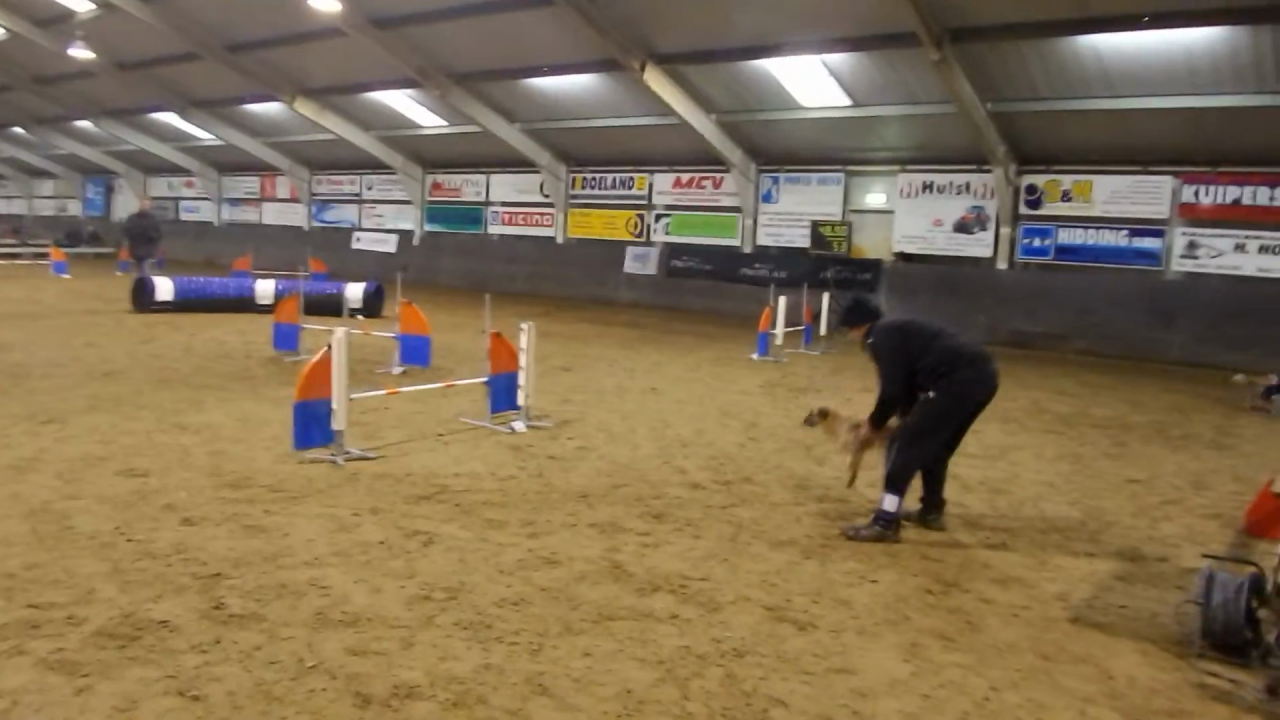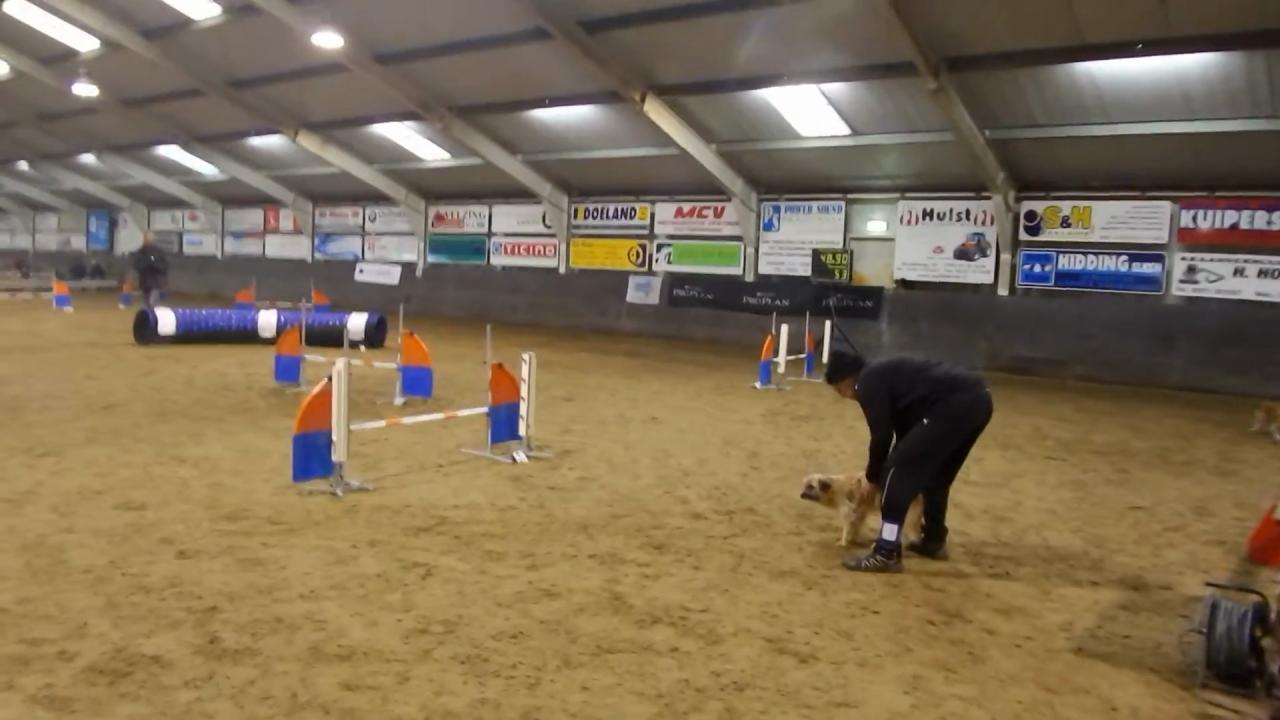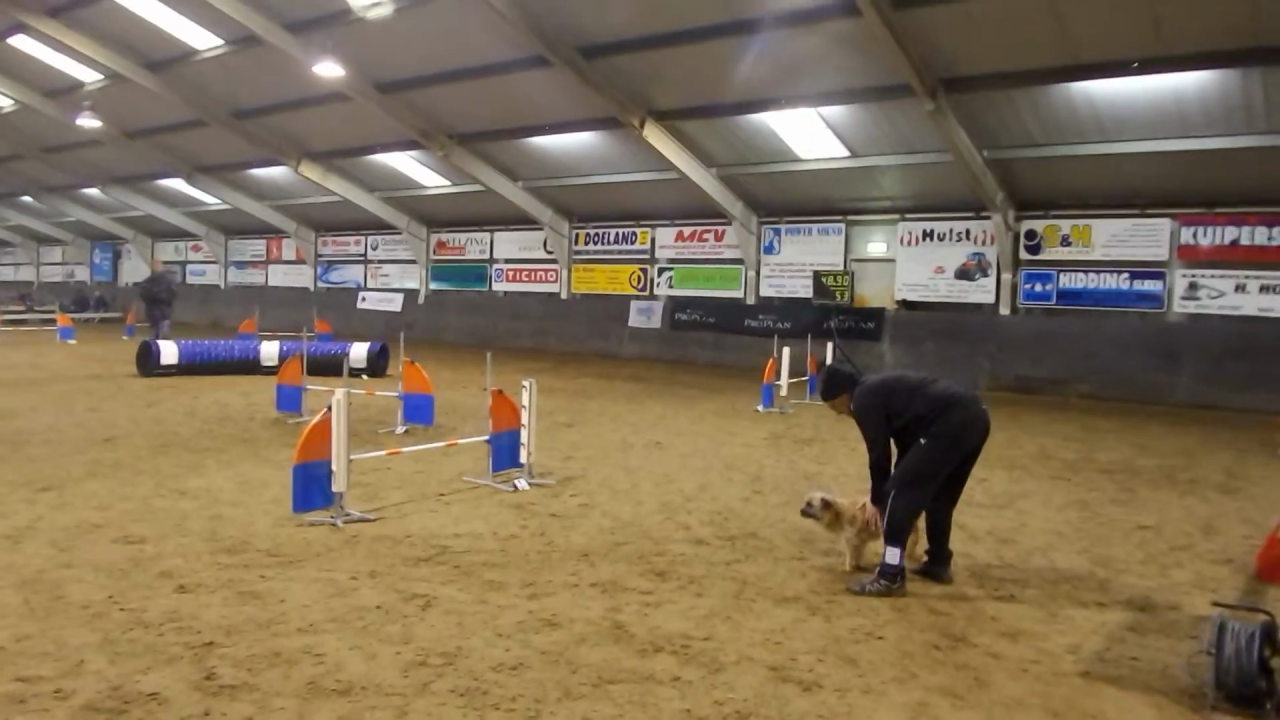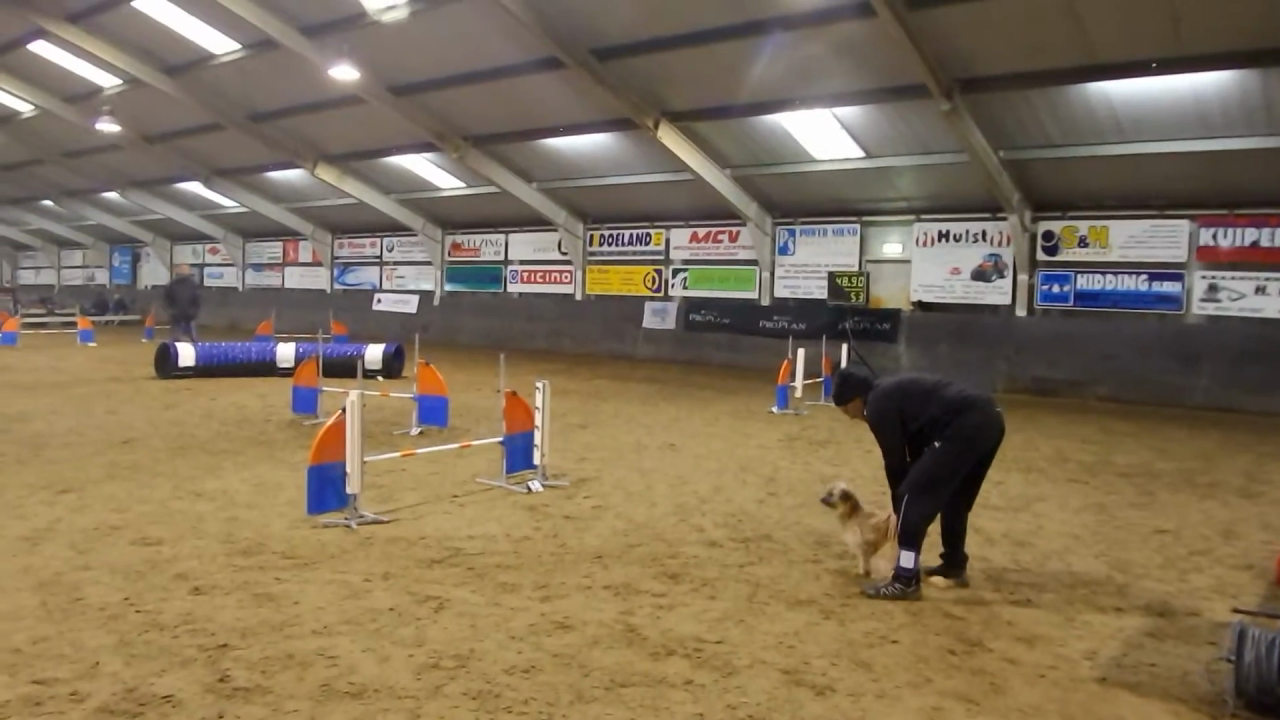
dt=0.3s
person 1, frame 1
left shoulder: (881, 338)
right shoulder: (896, 330)
left elbow: (892, 390)
right elbow: (909, 385)
left wrist: (873, 425)
right wrist: (896, 417)
left hip: (960, 380)
right hip: (983, 374)
left knee: (904, 443)
right knee: (935, 445)
left ankle: (885, 523)
right ankle: (932, 511)
person 1, frame 2
left shoulder: (868, 382)
right shoulder: (885, 372)
left elbow: (881, 435)
right elbow: (905, 428)
left wrist: (873, 477)
left hip: (953, 406)
right hip: (978, 398)
left knee: (898, 472)
right knee: (937, 474)
left ankle: (887, 554)
right ankle: (934, 540)
person 1, frame 3
left shoulder: (864, 400)
right shoulder: (881, 389)
left elbow: (879, 455)
right elbow: (907, 445)
left wrist: (878, 502)
left hip: (950, 425)
right hip: (975, 416)
left knee: (899, 495)
right knee: (940, 496)
left ankle: (890, 578)
right ankle: (939, 564)
person 1, frame 4
left shoulder: (878, 405)
right shoulder: (893, 392)
left elbow: (895, 460)
right elbow: (915, 451)
left wrist: (900, 508)
right wrist: (904, 508)
left hip: (965, 427)
right hip: (990, 418)
left knee: (913, 497)
right knee: (955, 498)
left ankle: (905, 581)
right ankle: (954, 566)
